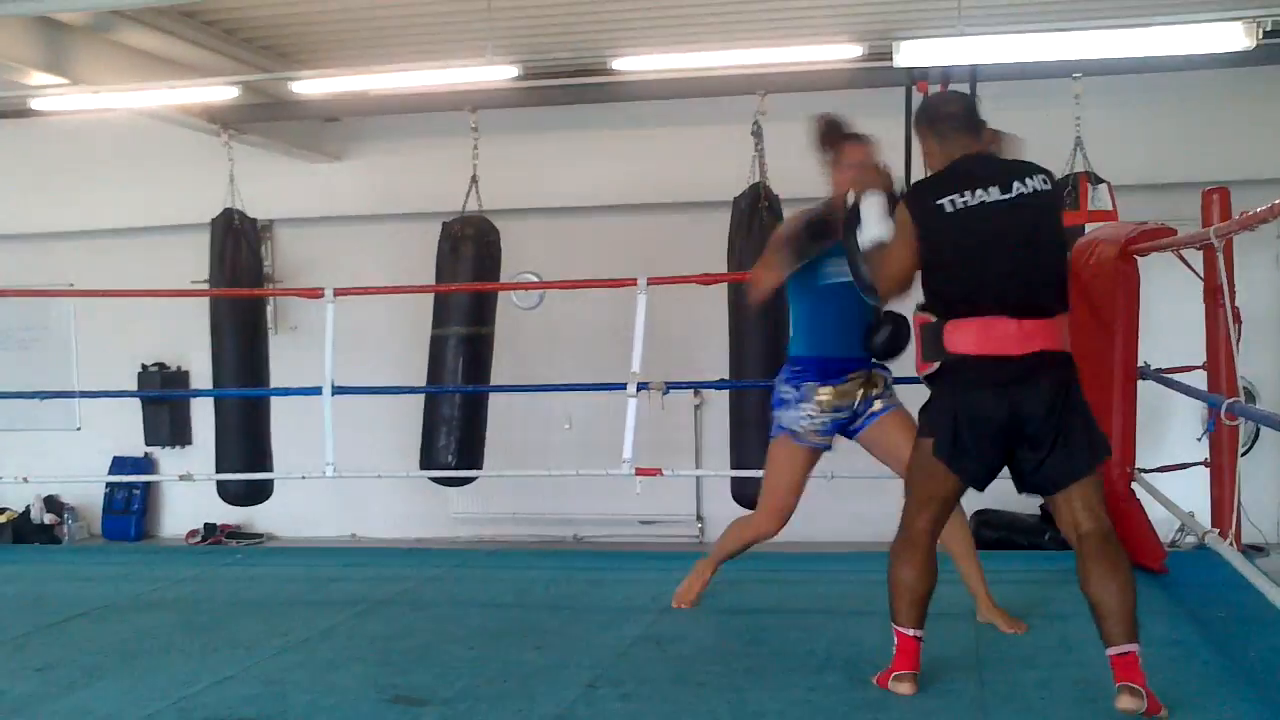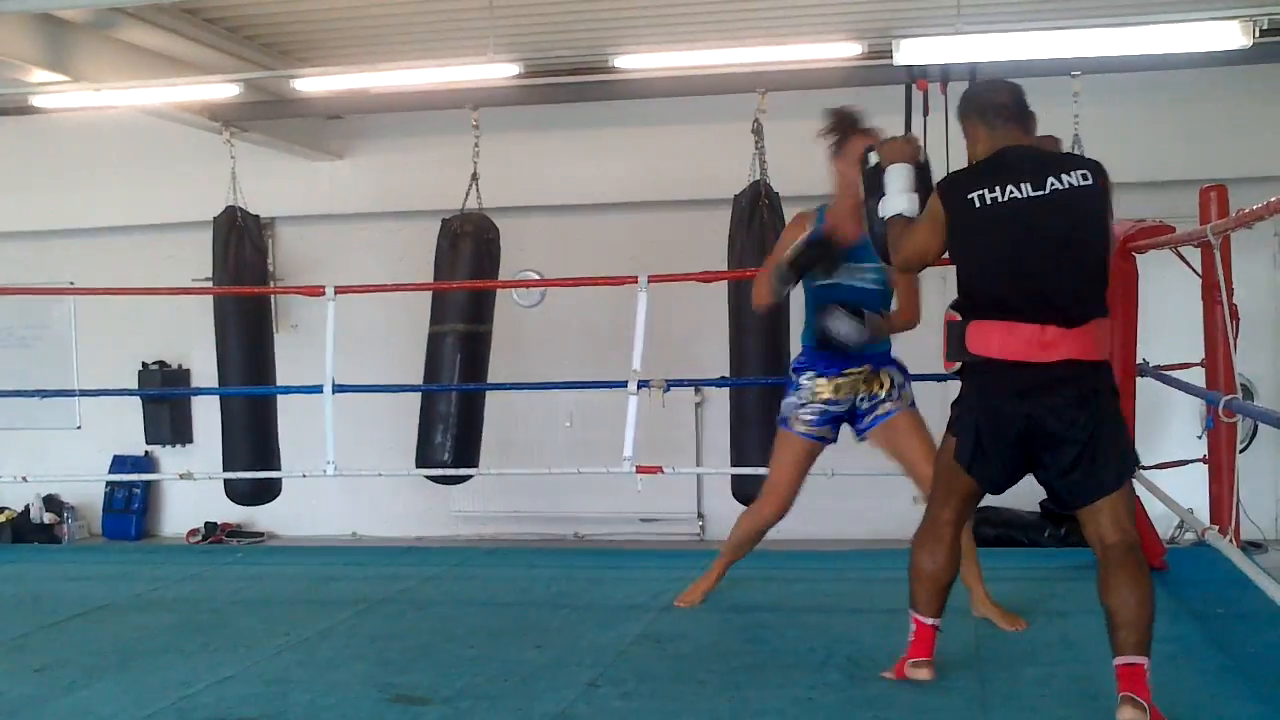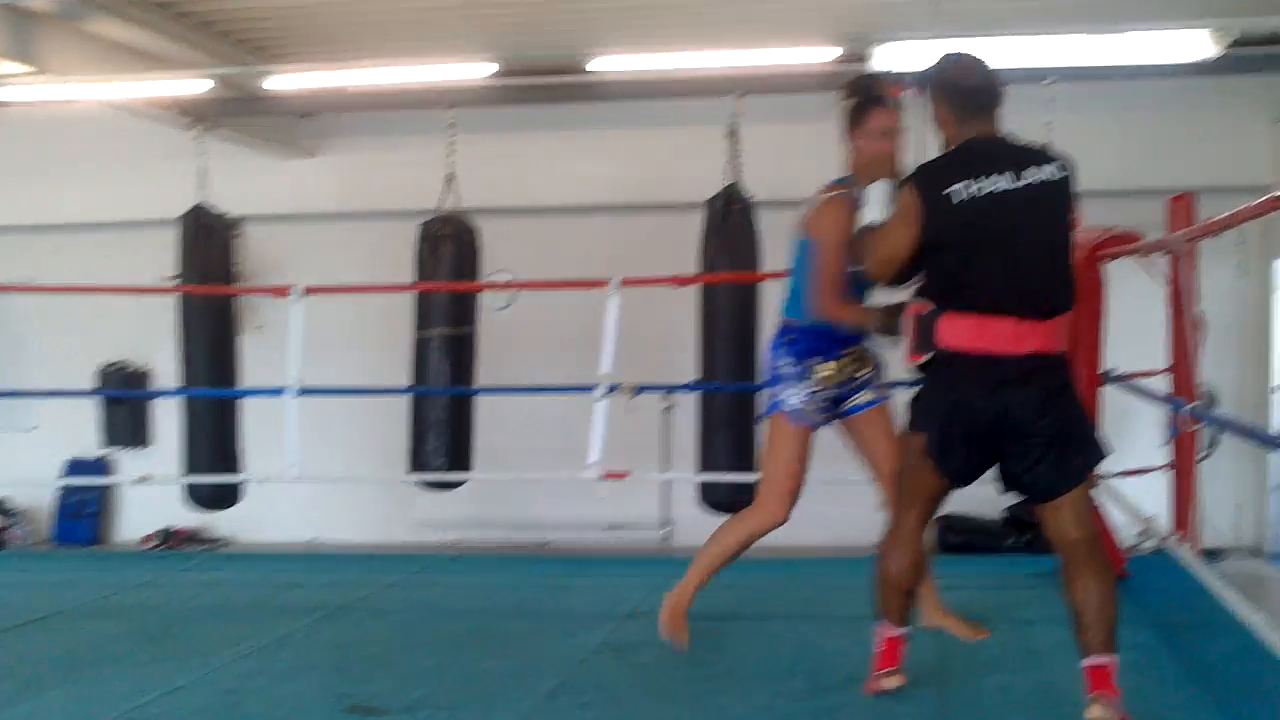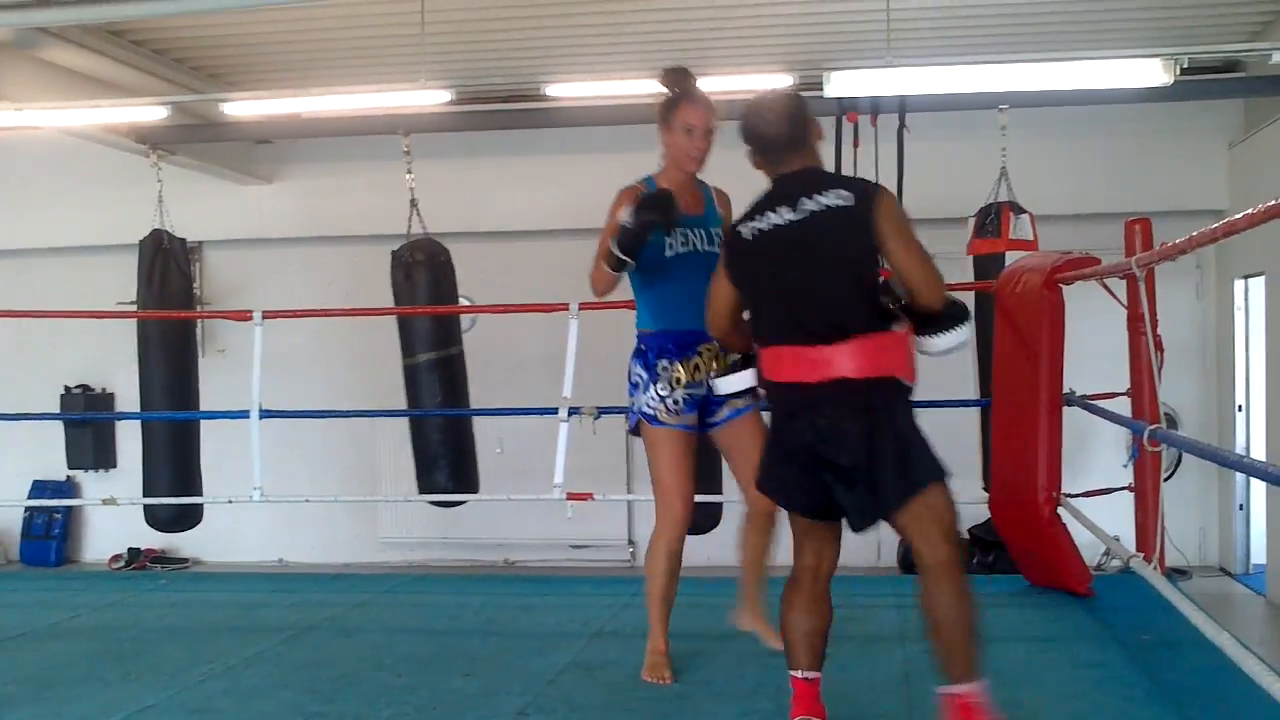
dt=0.4s
person 1, frame 1
left shoulder: (923, 200)
right shoulder: (1041, 180)
left elbow: (885, 282)
left hip: (968, 384)
right hip: (1046, 378)
left knee: (918, 524)
right knee: (1091, 531)
left ankle: (903, 664)
person 1, frame 2
left shoulder: (957, 192)
right shoulder: (1091, 176)
left elbow: (905, 256)
left wrist: (897, 173)
left hip: (994, 384)
right hip: (1079, 384)
left knee: (943, 515)
right knee: (1117, 540)
left ankle: (919, 651)
person 1, frame 3
left shoulder: (927, 185)
right shoulder: (1053, 172)
left elbow: (879, 265)
left hip: (958, 378)
right hip: (1040, 377)
left knee: (908, 516)
right knee: (1077, 536)
left ankle: (888, 658)
person 1, frame 4
left shoulder: (742, 232)
right shoulder: (866, 201)
left elbow: (722, 327)
right elbow: (933, 298)
right wrist: (904, 307)
left hip: (794, 413)
right hip: (866, 405)
left knee: (812, 566)
right knee: (940, 554)
person 2, frame 1
left shoulder: (868, 228)
right shoulder: (801, 226)
right elbow: (758, 286)
right wrist: (803, 247)
left hip: (865, 384)
right hip: (806, 391)
right knee: (769, 521)
left ankle: (984, 602)
right ankle: (706, 567)
person 2, frame 2
right shoulder: (806, 226)
left elbow: (910, 313)
right elbow: (760, 298)
left wrist: (867, 327)
right wrist: (797, 262)
left hip: (878, 378)
right hip: (817, 379)
right knee: (772, 505)
left ankle: (981, 597)
right ankle: (716, 571)
person 2, frame 3
left shoulder: (869, 200)
right shoulder: (838, 205)
right elbow: (823, 304)
right wrist: (887, 320)
left hip: (850, 360)
right hip: (804, 358)
left knee: (900, 482)
right knee: (772, 509)
left ankle: (930, 606)
right ankle: (683, 592)
person 2, frame 4
left shoulder: (720, 201)
right shoulder: (637, 199)
right elbow: (600, 285)
right wrist: (627, 241)
left hip: (723, 361)
right hip: (664, 366)
left knee: (765, 496)
right knee: (676, 516)
left ankle: (751, 608)
right ankle: (657, 641)
